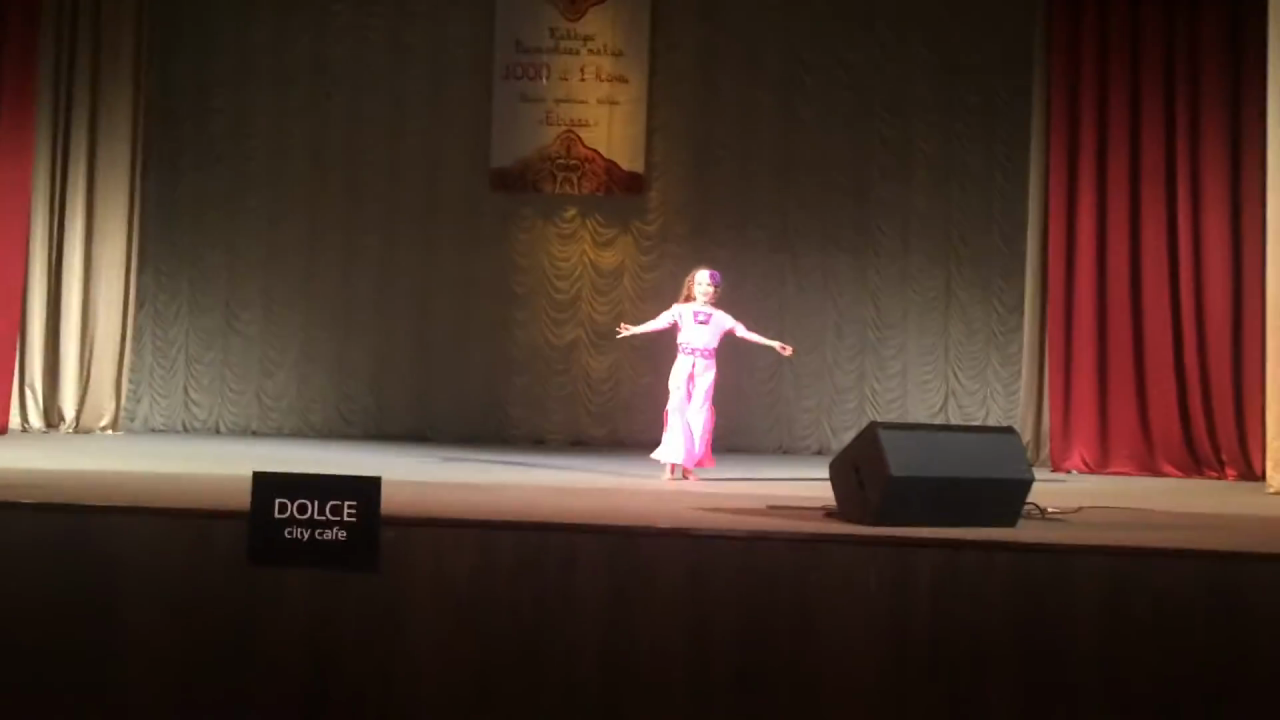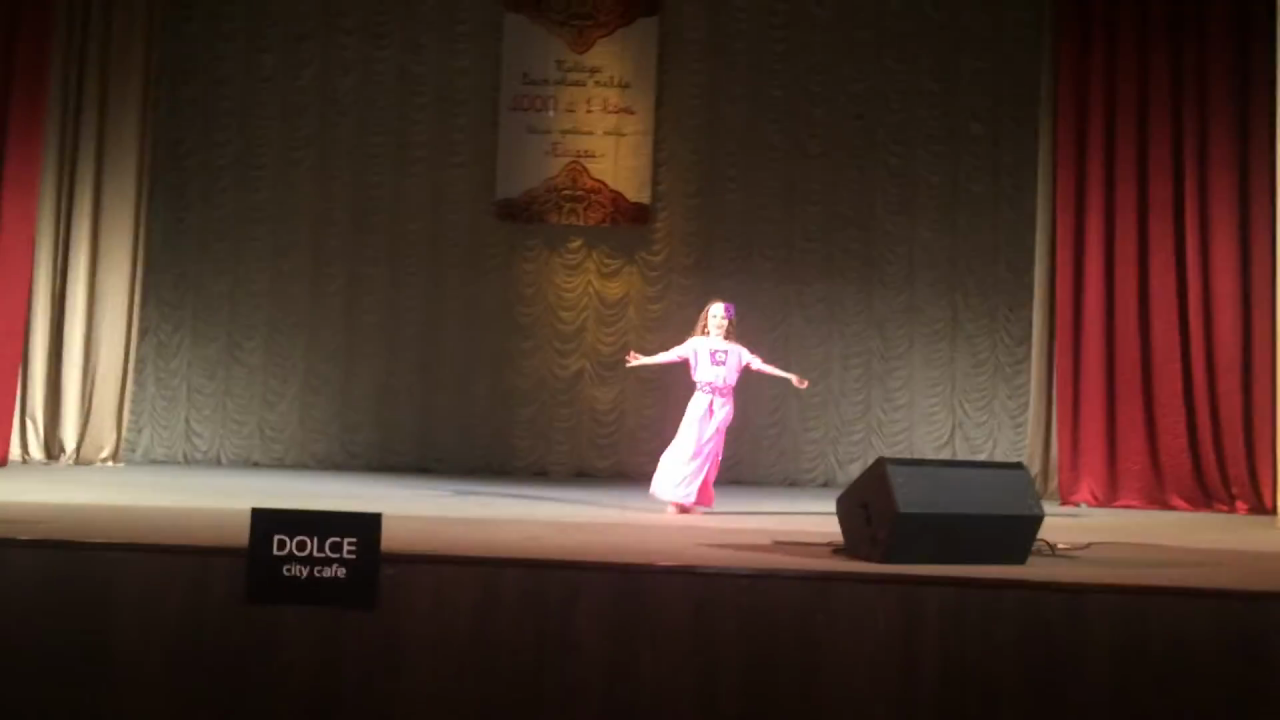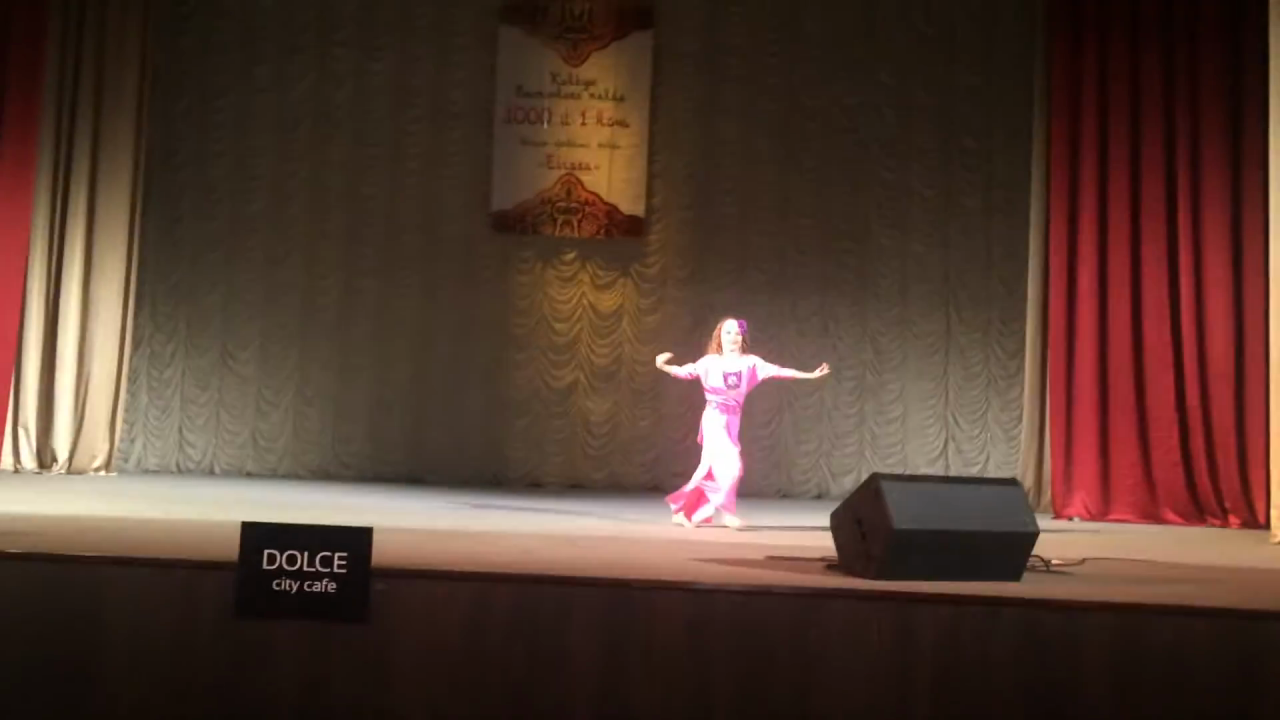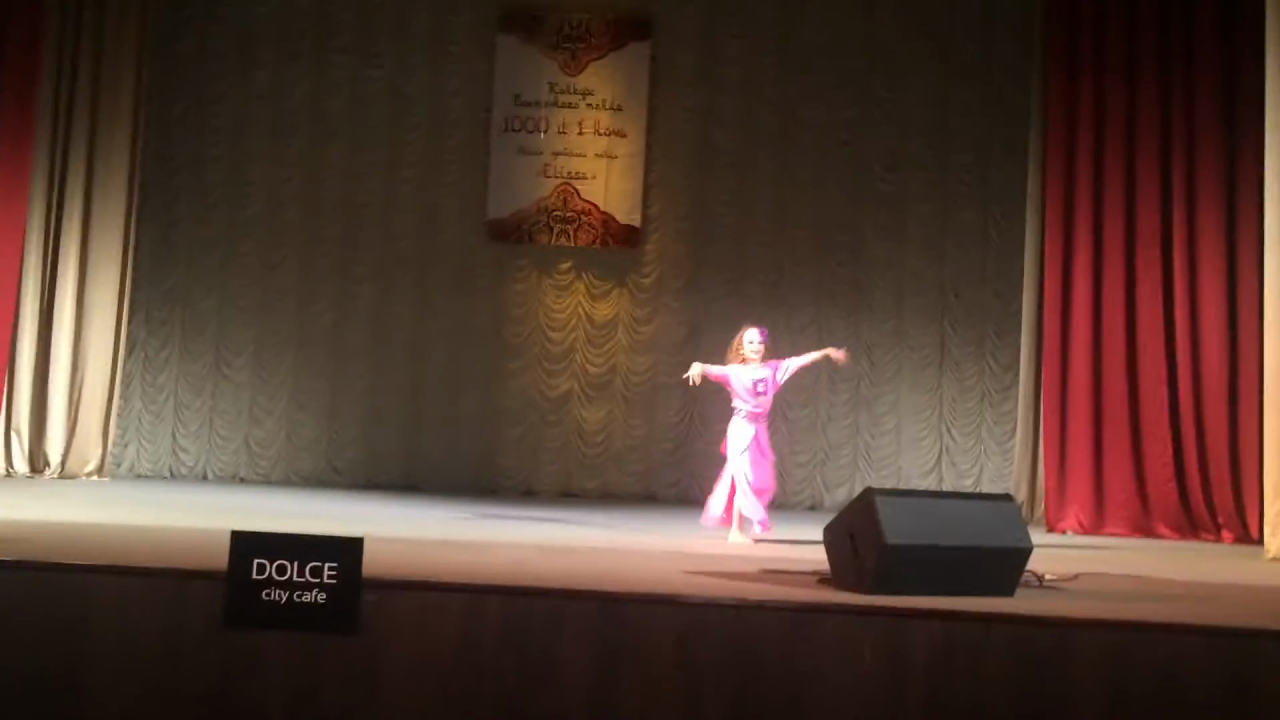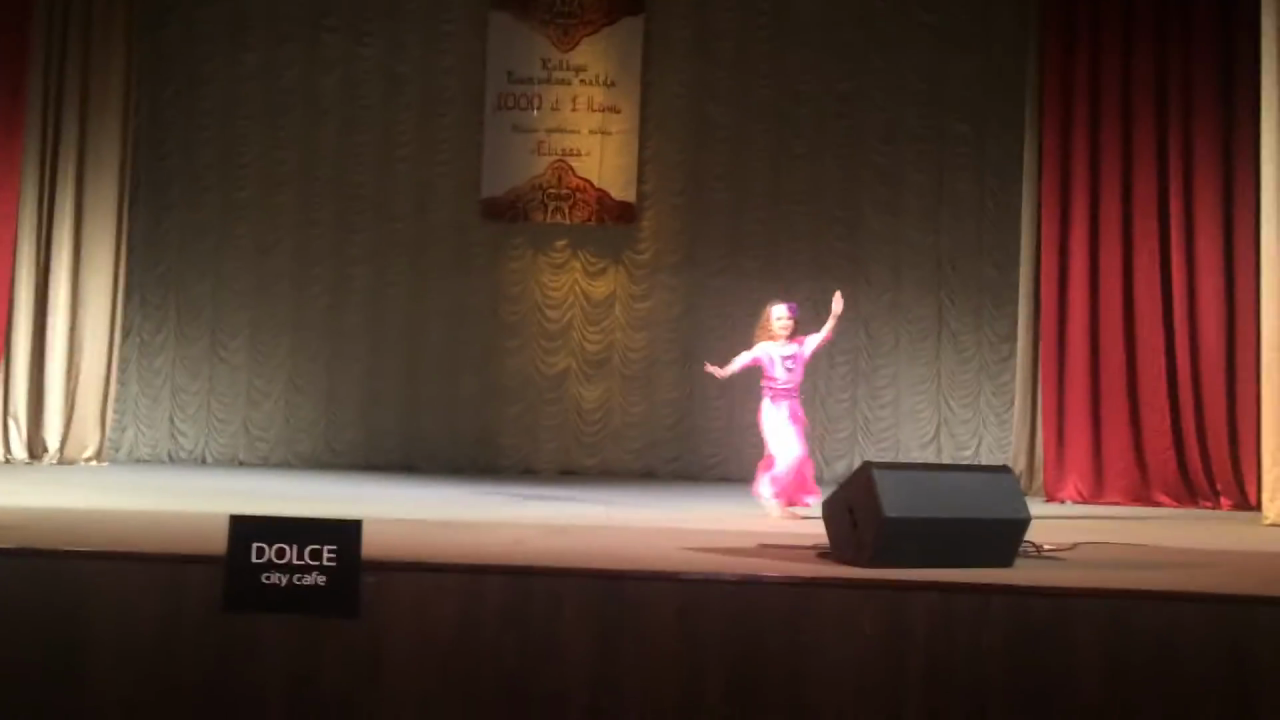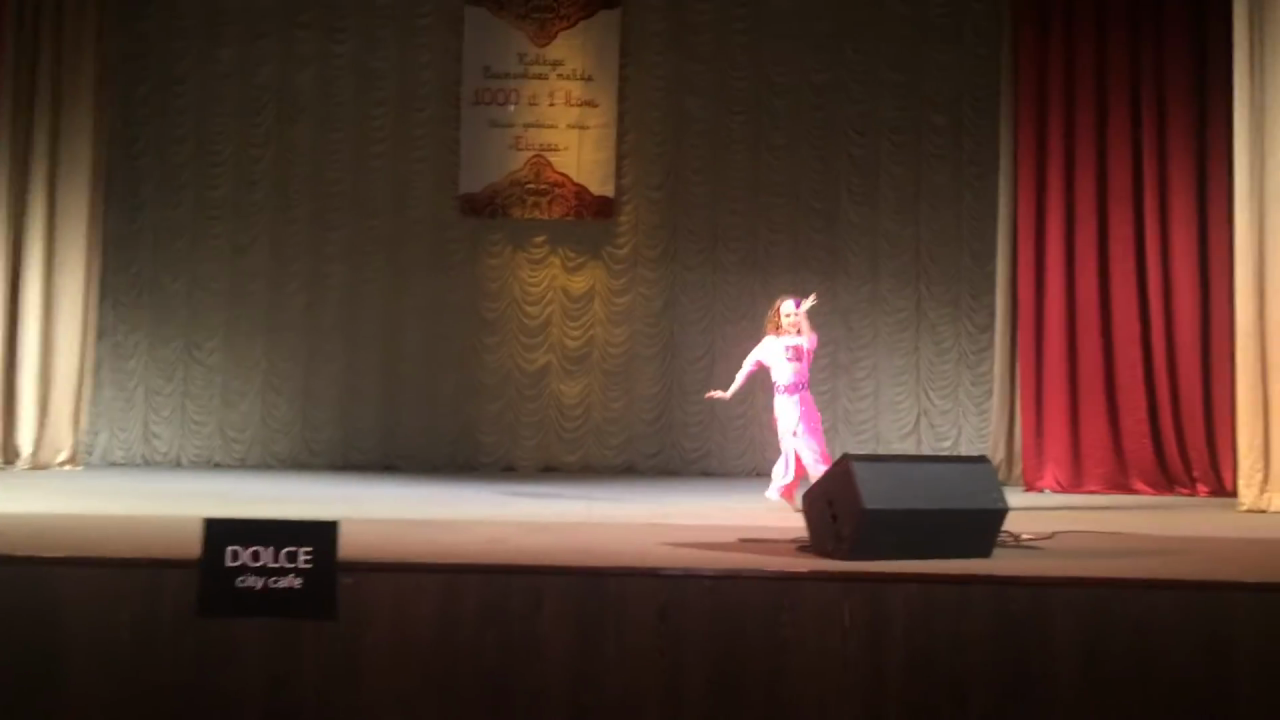
dt=0.2s
person 1, frame 1
left shoulder: (720, 316)
right shoulder: (681, 309)
left elbow: (743, 331)
right elbow: (661, 322)
left wrist: (774, 343)
right wrist: (634, 330)
left hip: (706, 366)
right hip: (683, 364)
left knee: (699, 414)
right knee: (678, 410)
left ankle: (686, 463)
right ankle: (671, 463)
person 1, frame 2
left shoulder: (735, 348)
right shoulder: (696, 343)
left elbow: (757, 364)
right elbow: (672, 354)
left wrist: (789, 376)
right wrist: (643, 359)
left hip: (723, 404)
right hip: (701, 400)
left knee: (709, 451)
right knee: (687, 446)
left ankle: (688, 500)
right ankle: (674, 498)
person 1, frame 3
left shoulder: (750, 362)
right shoulder: (710, 362)
left elbow: (778, 371)
right elbow: (684, 372)
left wrist: (809, 374)
right wrist: (664, 366)
left hip: (733, 419)
right hip: (714, 418)
left knee: (711, 466)
right knee: (731, 463)
left ankle: (682, 511)
right ankle: (727, 511)
person 1, frame 4
left shoulder: (773, 368)
right shoulder: (736, 370)
left elbow: (800, 361)
right elbow: (715, 371)
left wrist: (826, 352)
right wrist: (699, 368)
left hip: (761, 429)
right hip: (742, 427)
left knee: (764, 479)
right knee: (745, 478)
right ankle: (735, 530)
person 1, frame 5
left shoulder: (801, 345)
right shoulder: (765, 349)
left elbow: (823, 337)
right elbow: (746, 359)
left wrist: (834, 315)
right wrist: (724, 372)
left hip: (794, 406)
right hip: (775, 405)
left knee: (799, 455)
right knee: (791, 452)
left ankle: (786, 502)
right ankle: (772, 497)
person 1, frame 6
left shoulder: (807, 339)
right shoulder: (770, 343)
left elbow: (810, 343)
right elbow: (748, 366)
left wrist: (803, 315)
right wrist: (728, 392)
left hip: (803, 397)
right hip: (784, 399)
left knee: (802, 448)
right knee: (805, 447)
left ankle: (781, 491)
